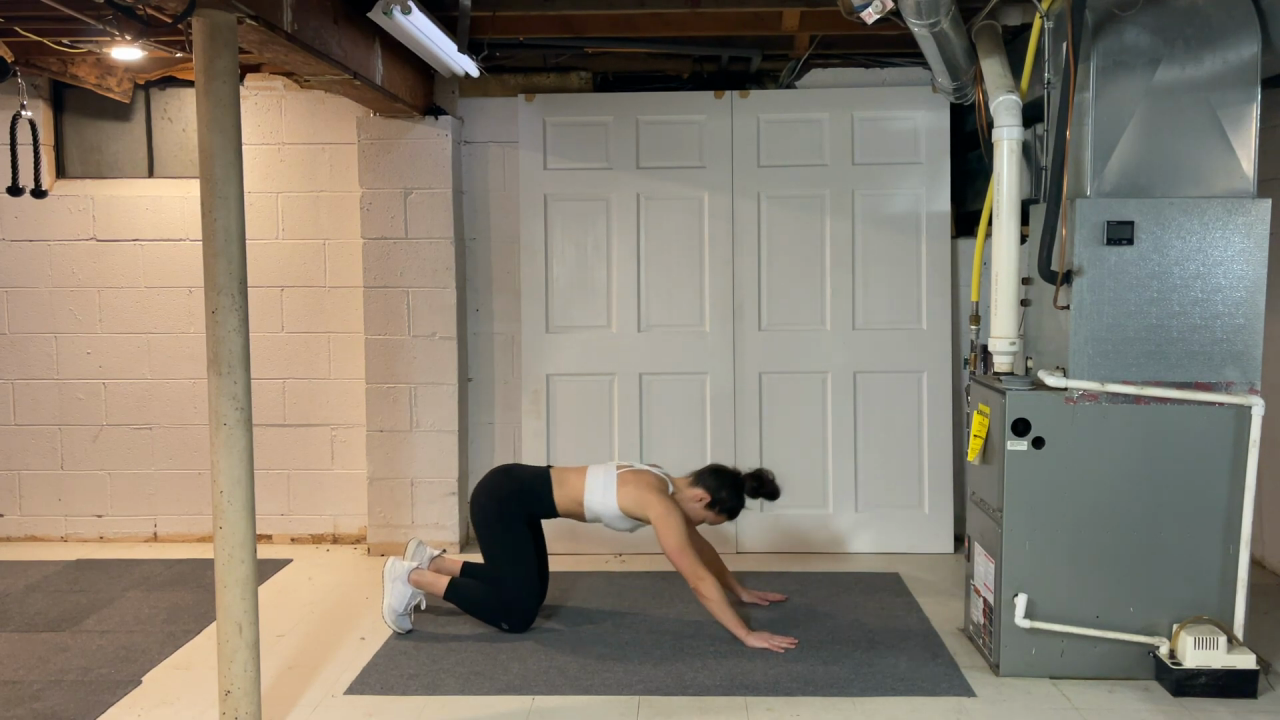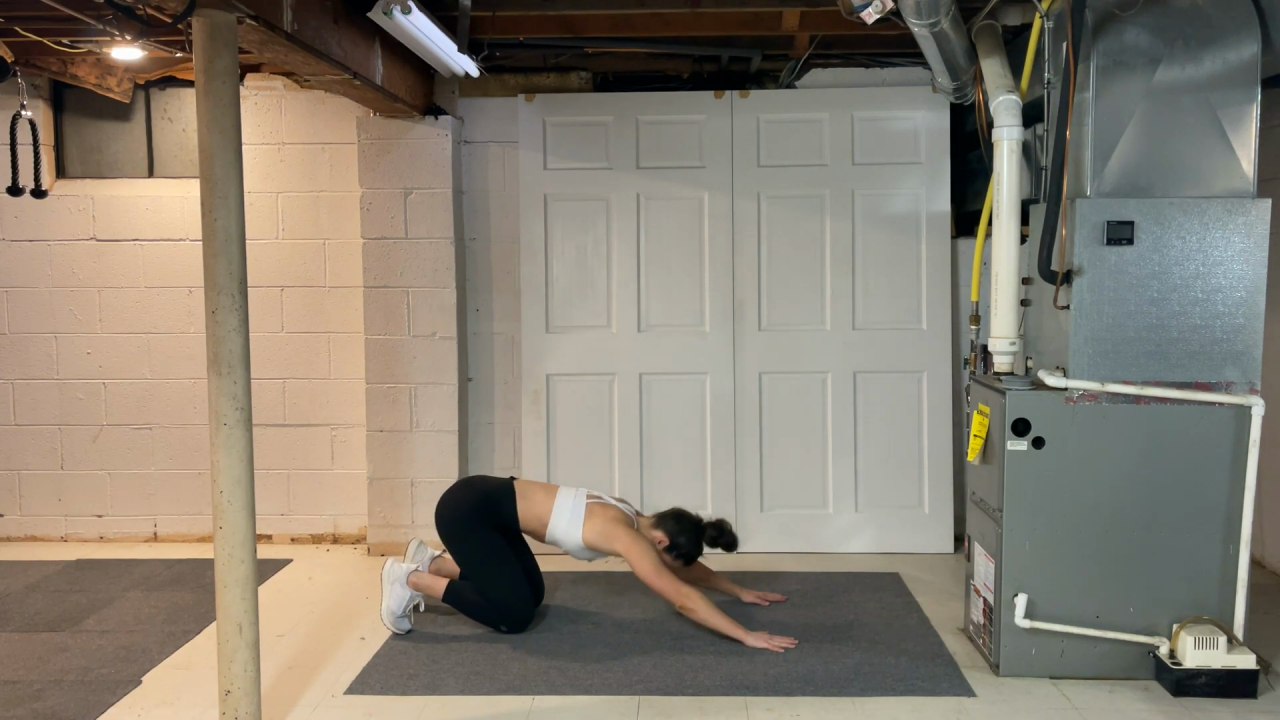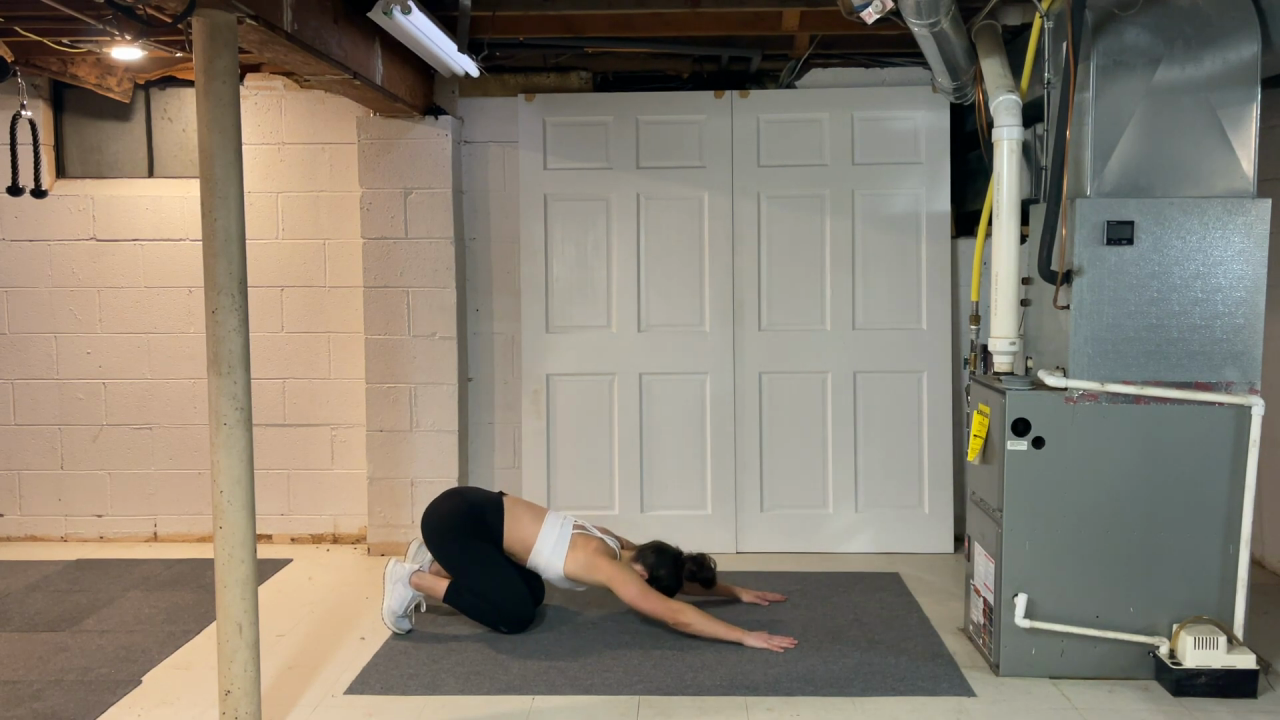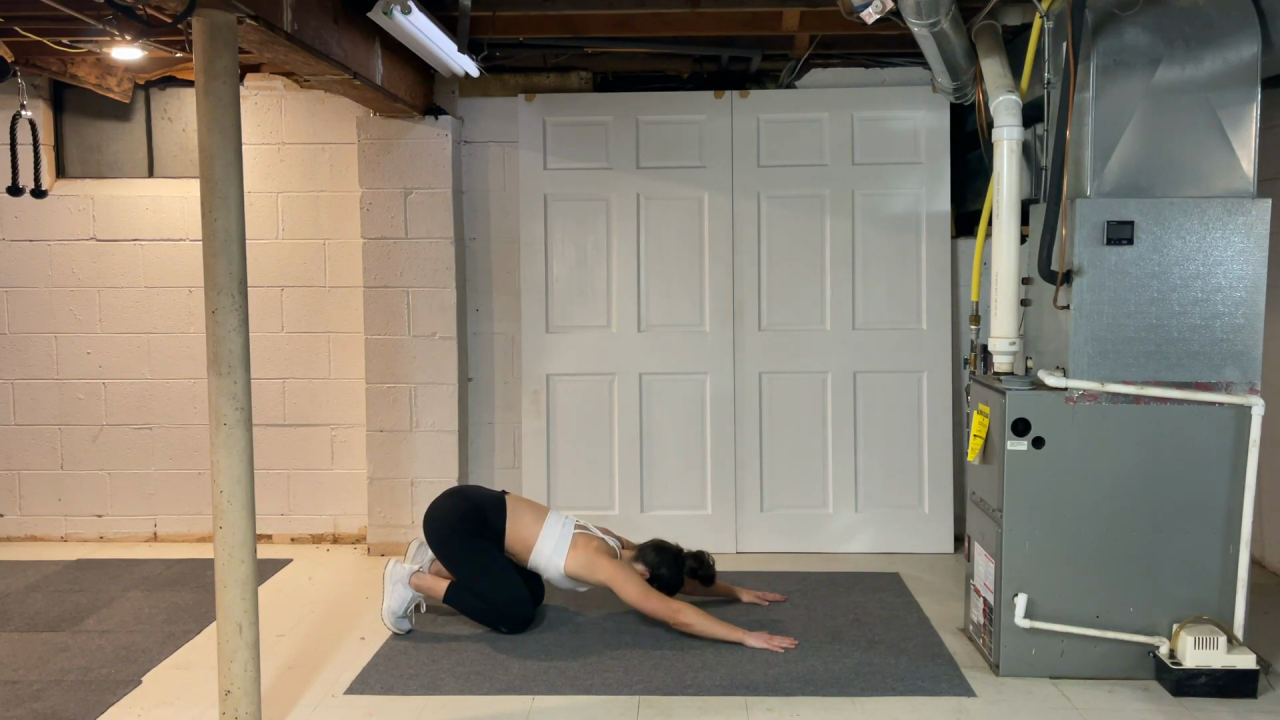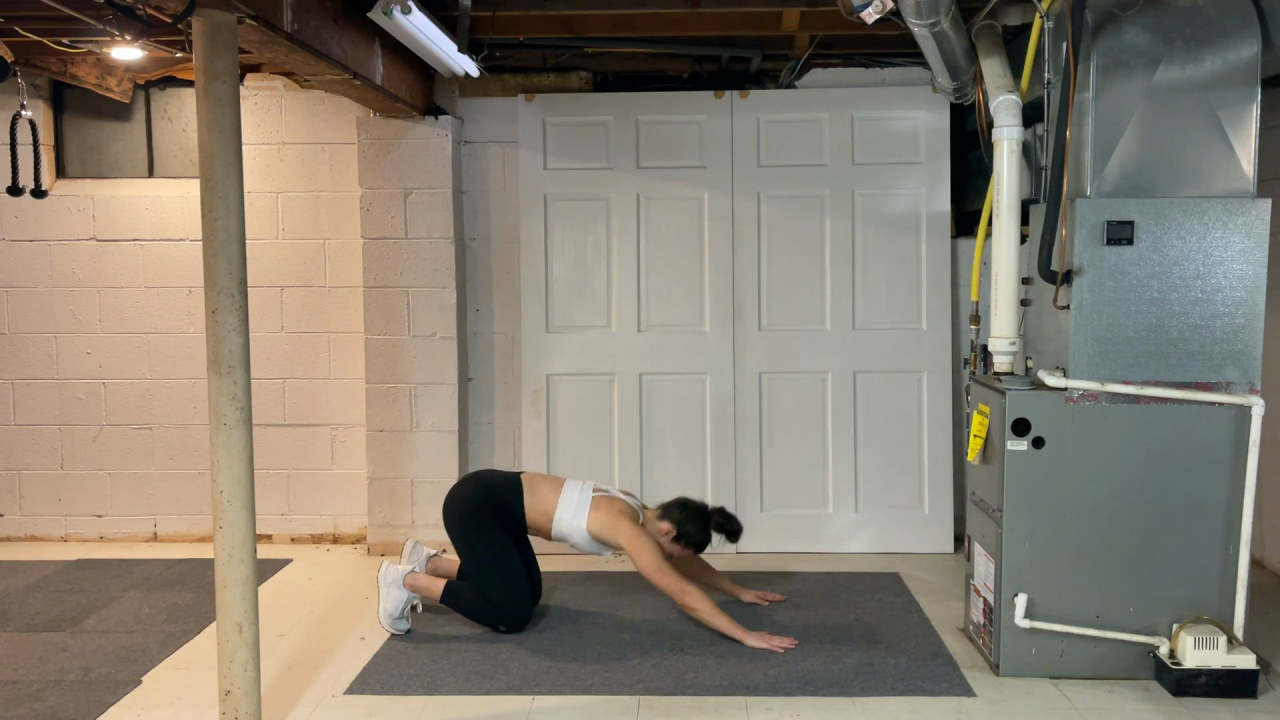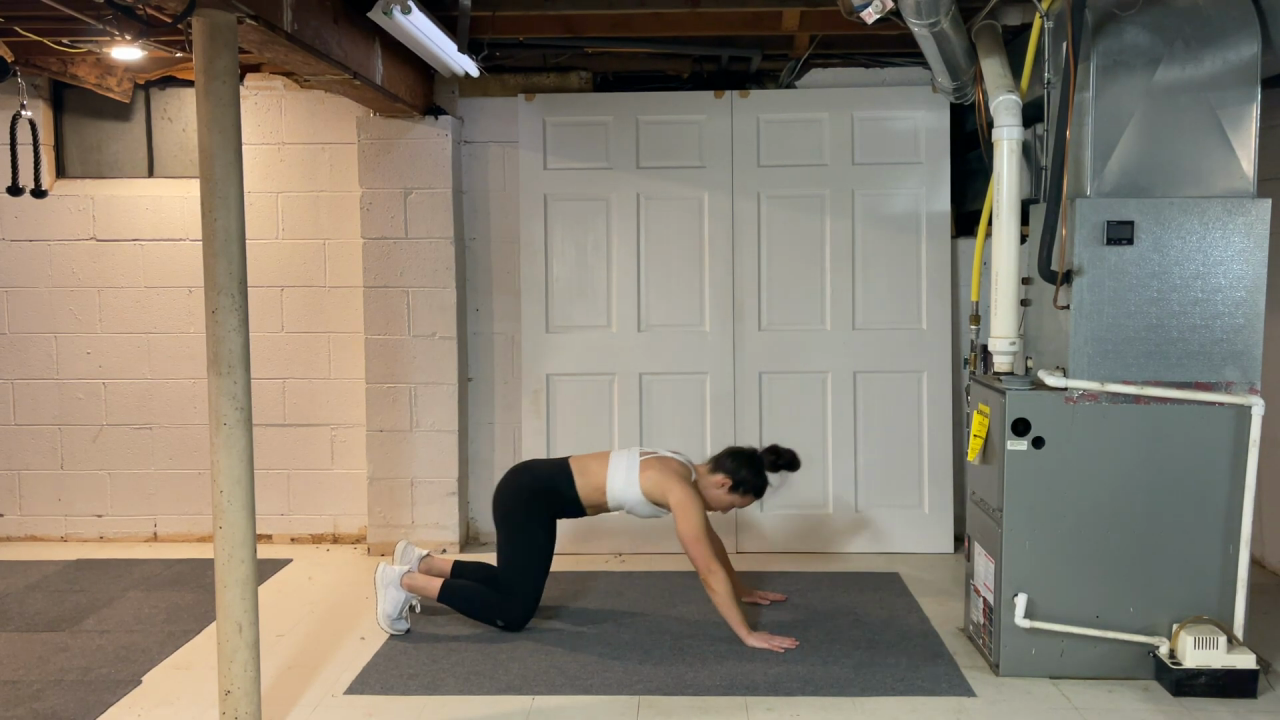
dt=0.2s
person 1, frame 1
left shoulder: (669, 488)
right shoulder: (660, 504)
left elbow: (698, 546)
right elbow: (698, 579)
left wrist: (742, 592)
right wrist: (746, 633)
left hip: (515, 493)
right hip: (504, 498)
left knee: (530, 593)
right knee: (516, 616)
left ankle: (431, 561)
right ankle: (412, 578)
person 1, frame 2
left shoulder: (633, 525)
right shoulder: (625, 536)
left elbow: (685, 565)
right elbow: (683, 598)
left wrist: (741, 592)
right wrist: (746, 635)
left hip: (484, 503)
right hip: (466, 510)
left knee: (531, 595)
right knee: (514, 616)
left ankle: (431, 562)
right ankle: (411, 580)
person 1, frame 3
left shoulder: (621, 550)
right shoulder: (608, 567)
left elbow: (676, 576)
right elbow: (677, 615)
left wrist: (740, 592)
right wrist: (746, 636)
left hip: (473, 511)
right hip: (452, 521)
left knee: (531, 596)
right knee: (515, 616)
left ankle: (432, 563)
right ankle: (413, 580)
person 1, frame 4
left shoulder: (624, 549)
right shoulder: (609, 565)
left elbow: (681, 578)
right elbow: (676, 614)
left wrist: (739, 592)
right wrist: (746, 637)
left hip: (475, 510)
right hip: (454, 519)
left knee: (530, 596)
right knee: (514, 616)
left ankle: (432, 564)
right ankle: (412, 581)
person 1, frame 5
left shoulder: (639, 514)
right shoulder: (630, 530)
left elbow: (687, 558)
right elbow: (684, 592)
left wrist: (739, 591)
right wrist: (745, 635)
left hip: (493, 498)
right hip: (475, 505)
left knee: (523, 593)
right knee: (512, 616)
left ankle: (428, 562)
right ankle: (408, 580)
person 1, frame 6
left shoulder: (688, 473)
right shoulder: (682, 490)
left elbow: (710, 541)
right elbow: (710, 570)
left wrist: (742, 591)
right wrist: (747, 634)
left hip: (538, 487)
right hip: (529, 494)
left knee: (516, 584)
right knee: (512, 615)
left ankle: (421, 562)
right ankle: (404, 584)
